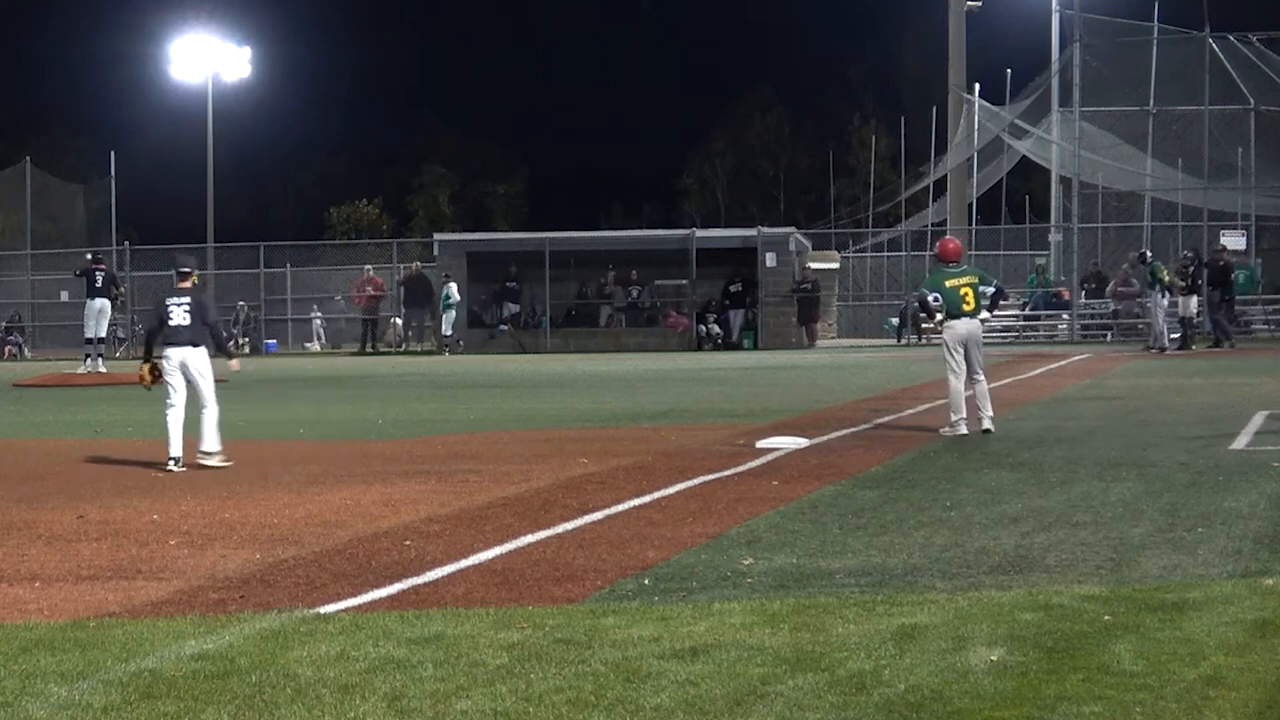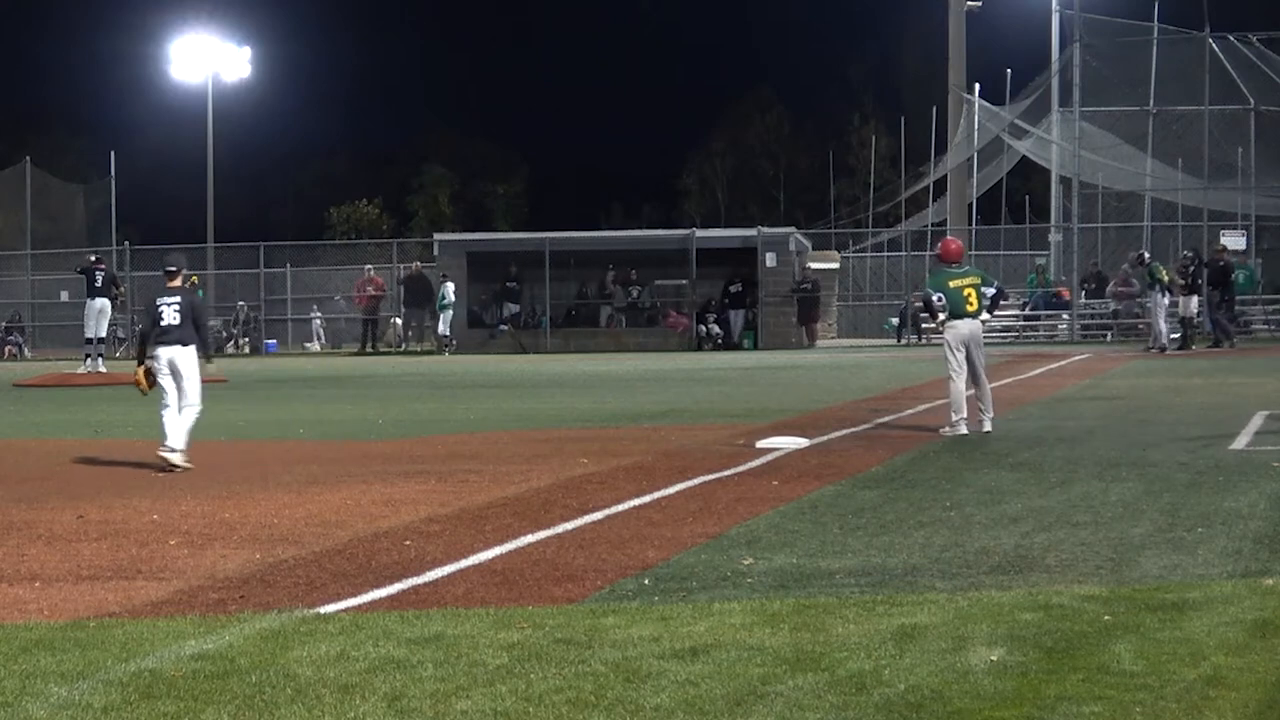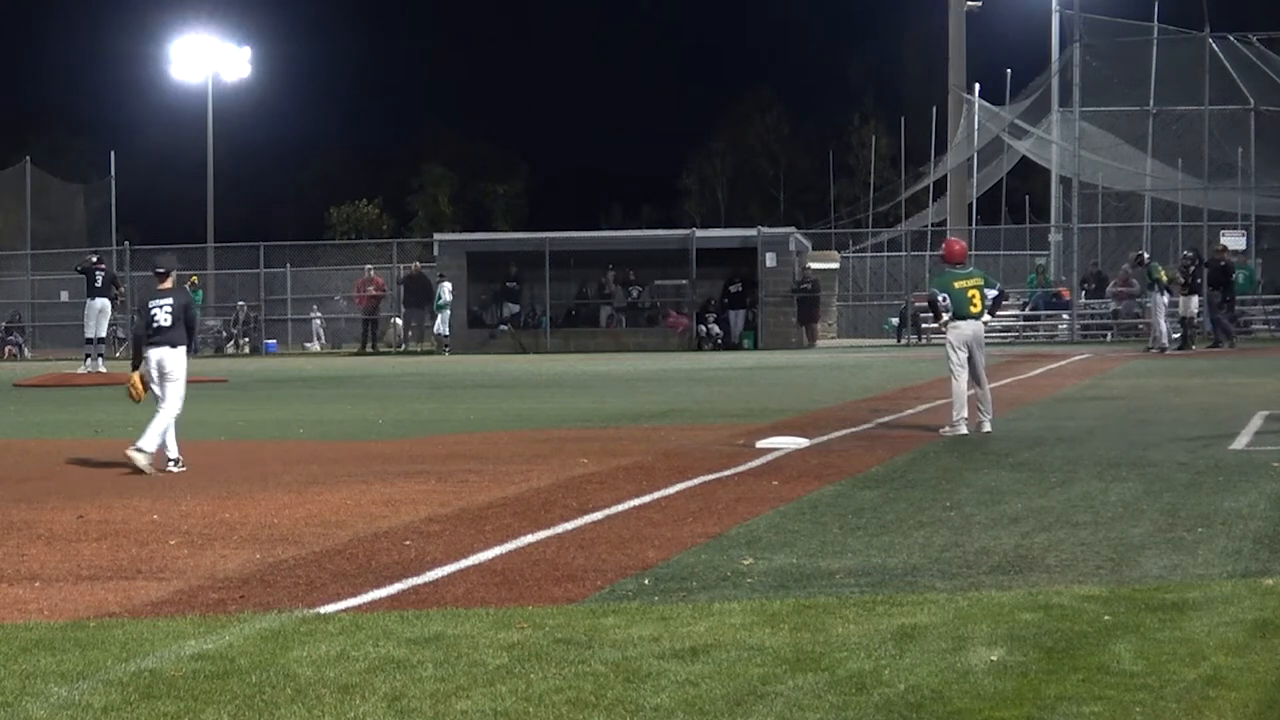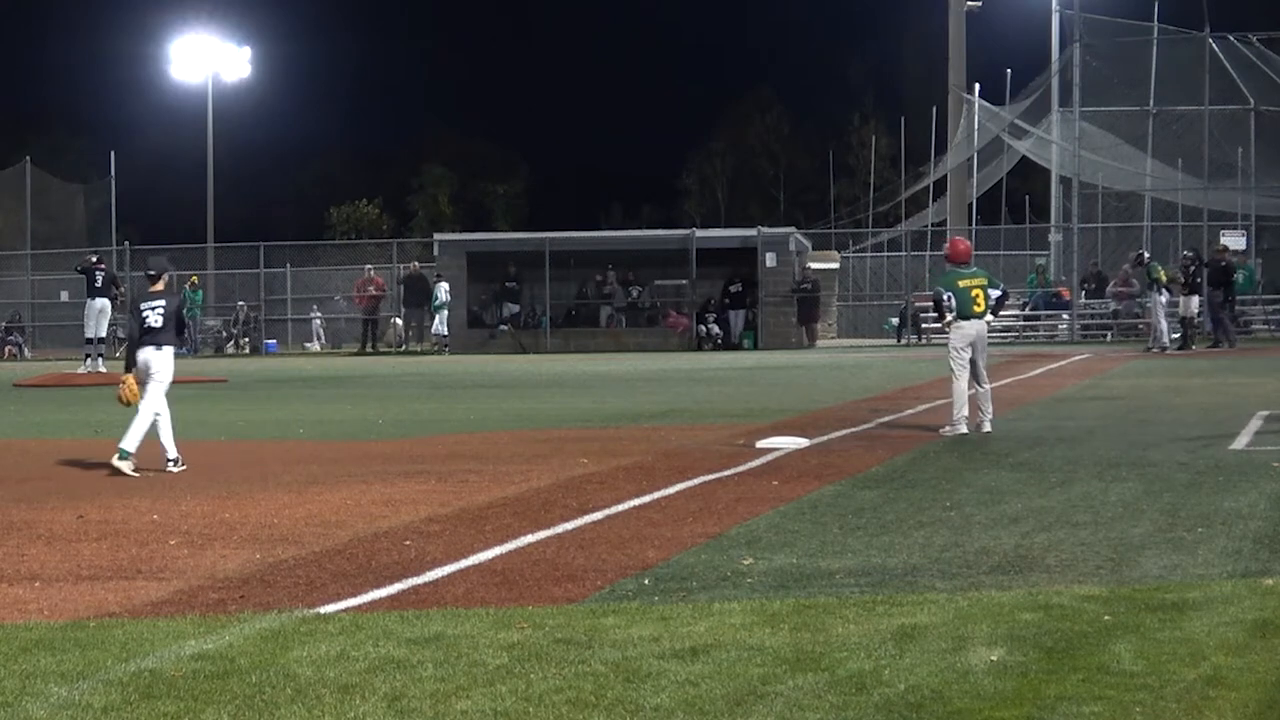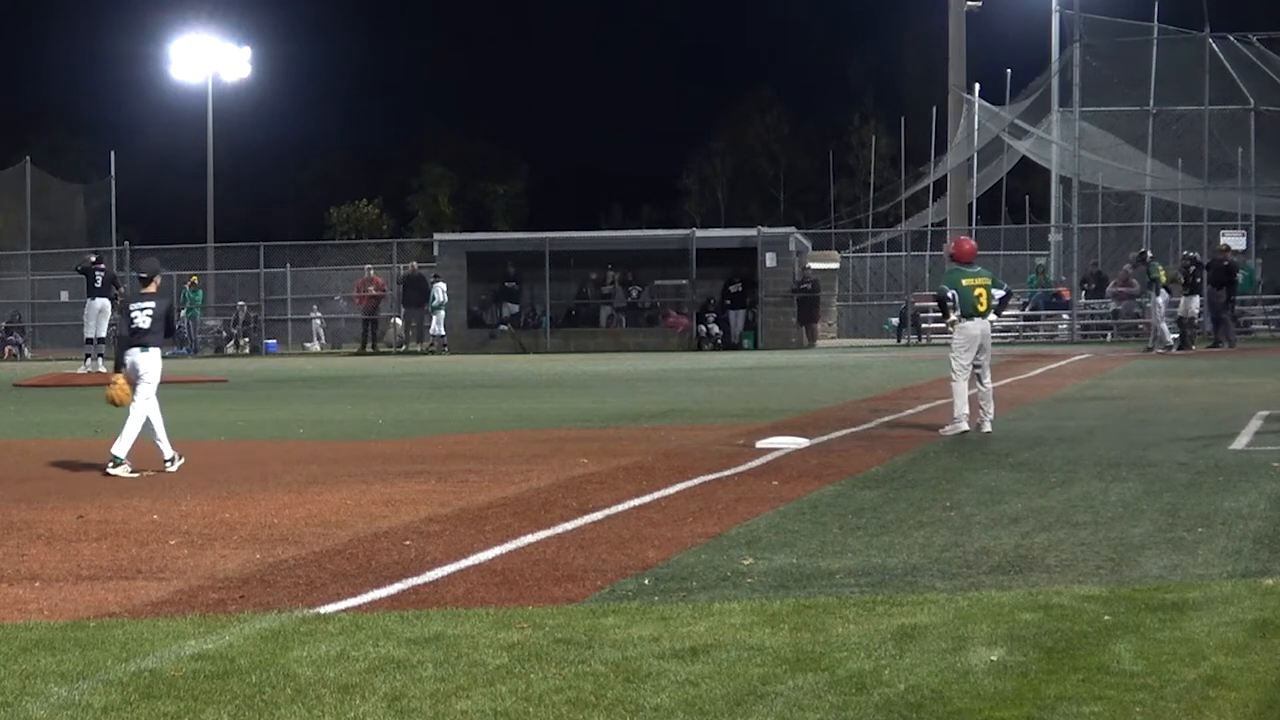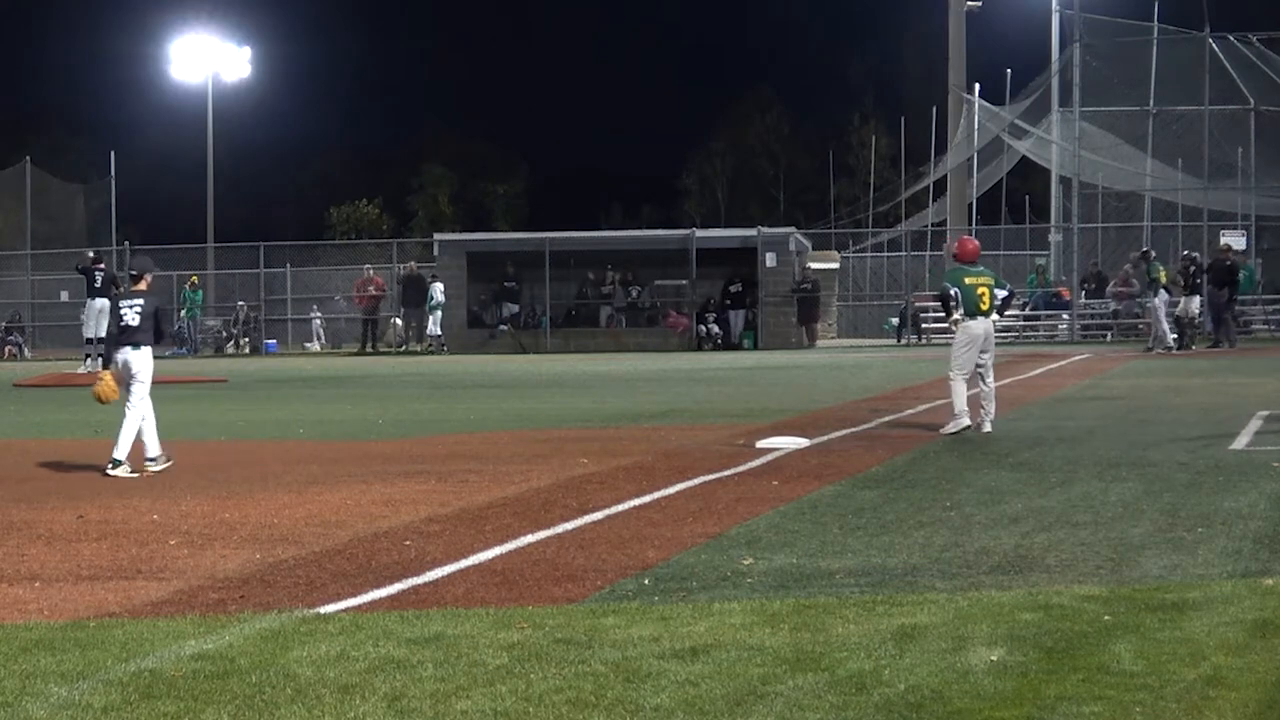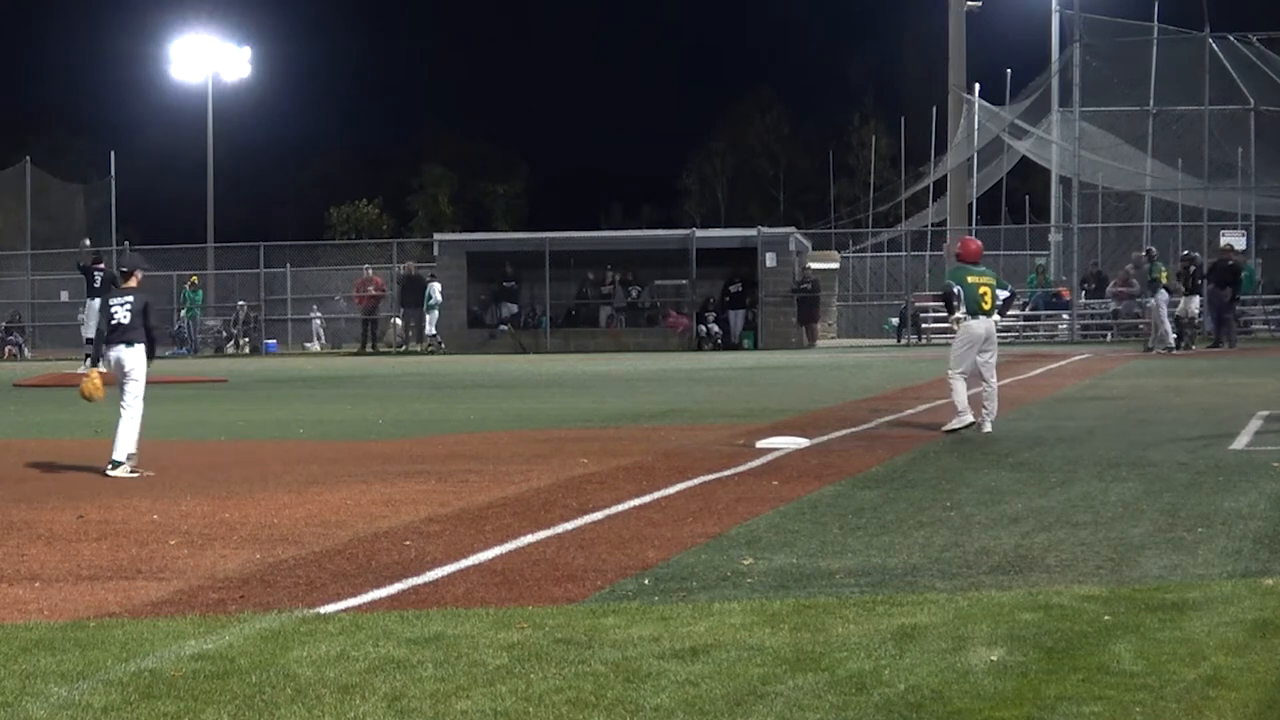
dt=0.1s
person 1, frame 1
left shoulder: (165, 299)
right shoulder: (200, 297)
left elbow: (152, 330)
right elbow: (213, 327)
left wrist: (147, 359)
right wrist: (229, 354)
left hip: (170, 354)
right hip: (195, 354)
left knee: (175, 407)
right knee: (209, 405)
left ankle: (174, 457)
right ankle: (208, 451)
person 1, frame 2
left shoulder: (156, 300)
right shoulder: (190, 296)
left elbow: (145, 332)
right elbow: (201, 328)
left wrist: (141, 363)
right wrist: (208, 357)
left hip: (160, 354)
right hip: (184, 351)
left knee: (170, 406)
right knee: (191, 405)
left ankle: (172, 455)
right ankle: (173, 447)
person 1, frame 3
left shoulder: (147, 301)
right shoulder: (183, 297)
left elbow: (139, 335)
right elbow: (191, 328)
left wrist: (135, 368)
right wrist: (185, 348)
left hip: (152, 354)
right hip: (174, 353)
left knee: (164, 407)
right knee: (170, 408)
left ankle: (173, 458)
right ankle: (142, 448)
person 1, frame 4
left shoulder: (138, 303)
right shoulder: (174, 300)
left elbow: (132, 337)
right elbow: (180, 330)
left wrist: (127, 370)
left hip: (140, 355)
right hip: (162, 354)
left knee: (159, 406)
right knee: (148, 408)
left ankle: (172, 458)
right ankle: (123, 453)
person 1, frame 5
left shoulder: (128, 304)
right shoulder: (164, 302)
left elbow: (123, 337)
right elbow: (170, 332)
left wrist: (117, 370)
left hip: (130, 356)
right hip: (150, 356)
left knee: (150, 406)
right knee: (138, 410)
left ankle: (169, 457)
right ankle: (117, 460)
person 1, frame 6
left shoulder: (119, 301)
right shoulder: (153, 300)
left elbow: (113, 334)
right elbow: (160, 332)
left wrist: (107, 366)
left hip: (120, 355)
right hip: (141, 353)
left knee: (143, 405)
right knee: (135, 409)
left ankle: (154, 456)
right ankle: (117, 461)
person 1, frame 7
left shoulder: (108, 298)
right shoulder: (142, 298)
left elbow: (101, 332)
right elbow: (150, 331)
left wrist: (94, 363)
right wrist: (150, 356)
left hip: (112, 352)
right hip: (134, 352)
left knee: (131, 404)
right knee: (131, 407)
left ankle: (127, 454)
right ankle: (118, 462)
person 2, frame 1
left shoulder: (937, 277)
right shoulder: (974, 273)
left elbow: (922, 299)
right elbow: (999, 290)
left wrist: (934, 316)
right wrist: (988, 312)
left hip: (953, 328)
right hip: (974, 326)
left knee: (956, 376)
right knee: (977, 374)
left ankle: (958, 424)
right ankle: (986, 418)
person 2, frame 2
left shoulder: (940, 276)
right shoulder: (975, 273)
left elbow: (928, 299)
right elbow: (998, 290)
left wrist: (936, 317)
right wrist: (988, 313)
left hip: (954, 328)
right hip: (975, 326)
left knee: (957, 377)
right knee: (979, 376)
left ankle: (958, 423)
right ankle: (986, 420)
person 2, frame 3
left shoulder: (945, 277)
right shoulder: (978, 275)
left elbow: (933, 299)
right elbow: (1000, 292)
left wrist: (940, 318)
right wrist: (989, 315)
left hip: (957, 328)
right hip: (978, 327)
left knee: (959, 376)
right knee: (980, 376)
left ankle: (959, 423)
right ankle: (986, 421)
person 2, frame 4
left shoulder: (949, 276)
right shoulder: (982, 274)
left elbow: (938, 298)
right elbow: (1003, 292)
left wrist: (943, 317)
right wrist: (991, 315)
left hip: (960, 328)
right hip: (981, 327)
left knee: (960, 376)
right knee: (981, 377)
left ankle: (959, 422)
right ankle: (985, 421)
person 2, frame 5
left shoulder: (953, 274)
right shoulder: (986, 274)
left elbow: (942, 296)
right elbow: (1007, 292)
left wrist: (947, 316)
right wrist: (995, 314)
left hip: (964, 328)
right hip: (984, 326)
left knee: (960, 376)
right knee: (984, 376)
left ankle: (960, 420)
right ankle: (986, 421)
person 2, frame 6
left shoulder: (955, 273)
right shoulder: (988, 274)
left elbow: (945, 294)
right elbow: (1009, 293)
left wrist: (950, 315)
right wrist: (997, 314)
left hip: (967, 326)
right hip: (987, 325)
left knee: (958, 374)
right knee: (986, 375)
left ankle: (961, 416)
right ankle: (986, 421)
person 2, frame 7
left shoulder: (958, 272)
right shoulder: (990, 275)
left elbow: (948, 292)
right elbow: (1011, 293)
left wrist: (953, 314)
right wrist: (999, 314)
left hip: (969, 326)
right hip: (989, 325)
left knee: (956, 372)
right knee: (989, 375)
left ankle: (964, 413)
right ankle: (987, 420)
